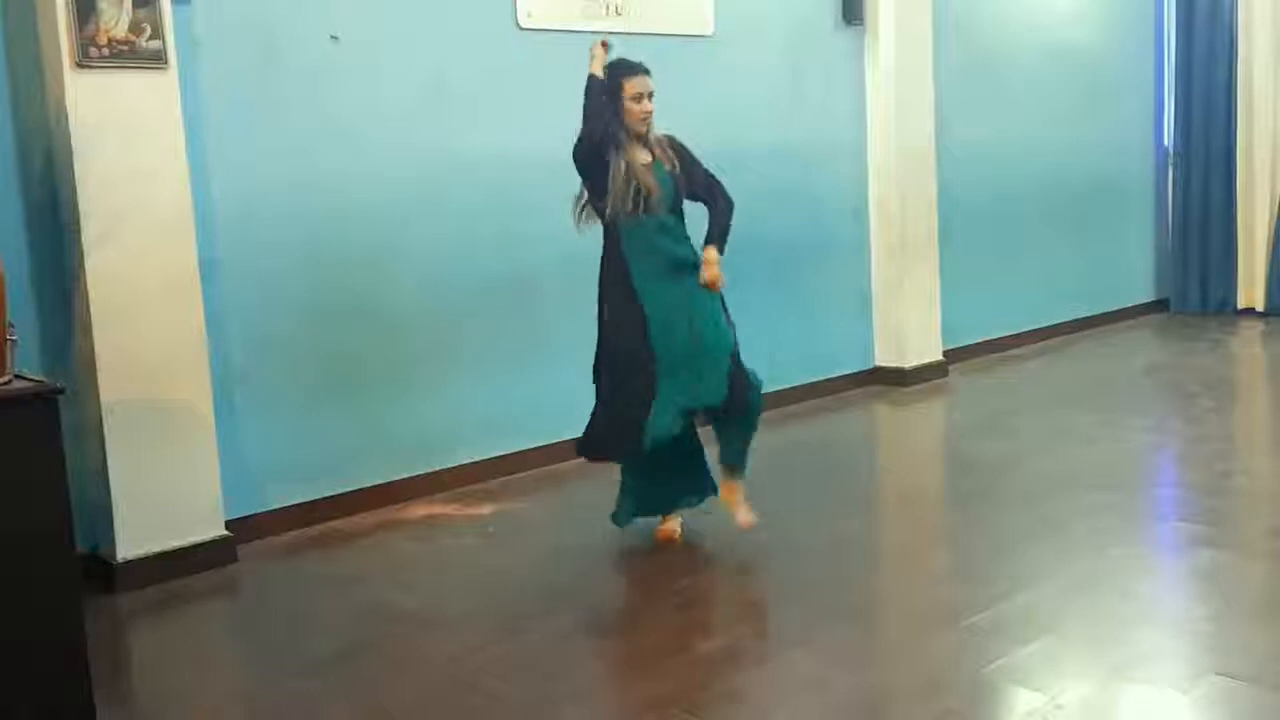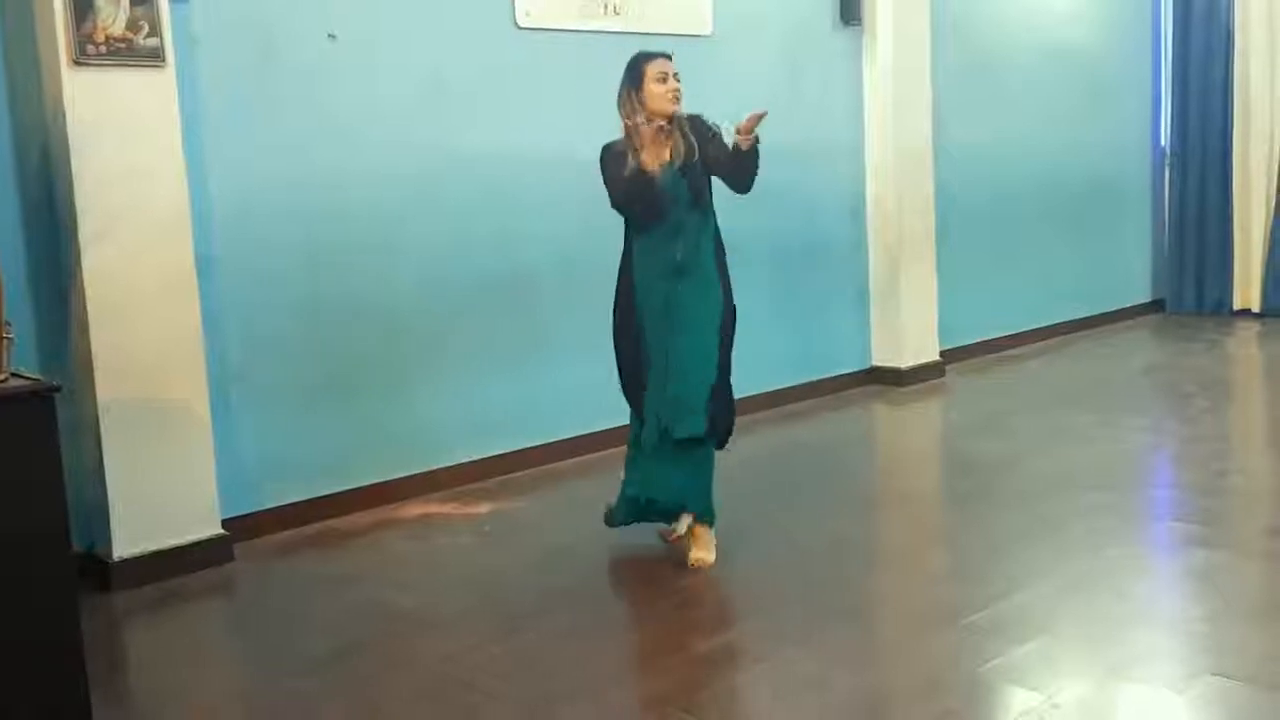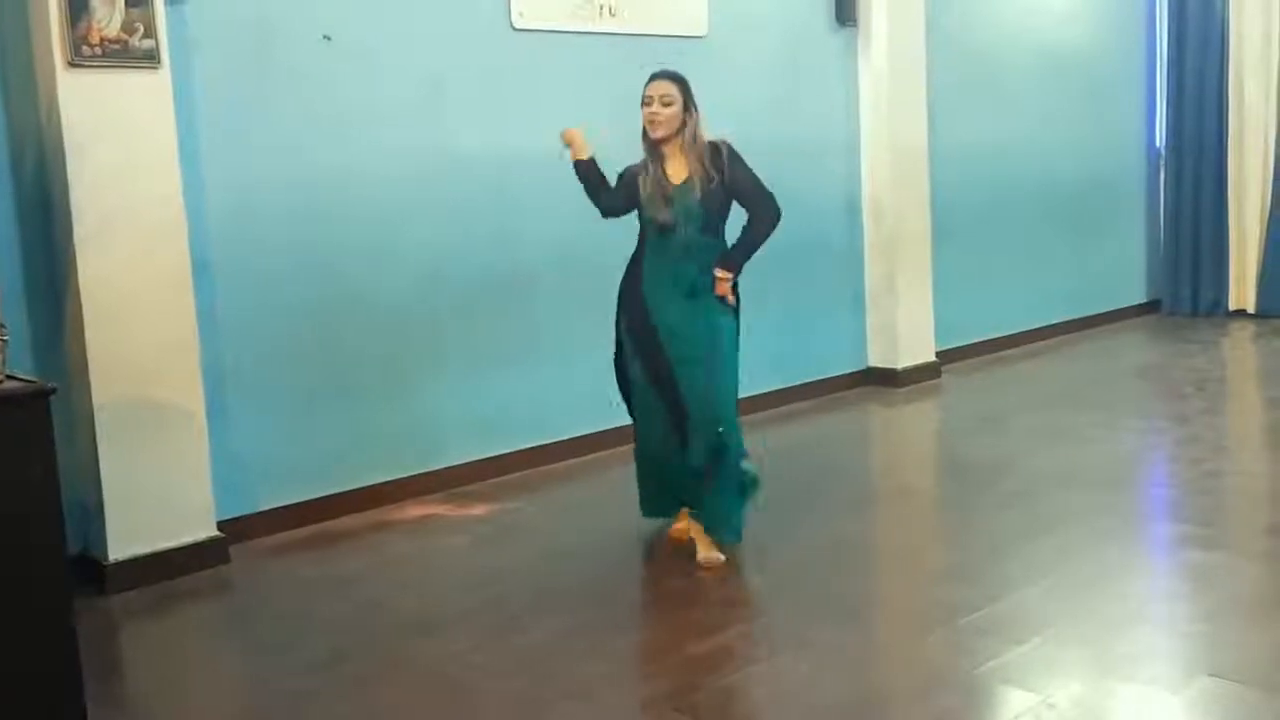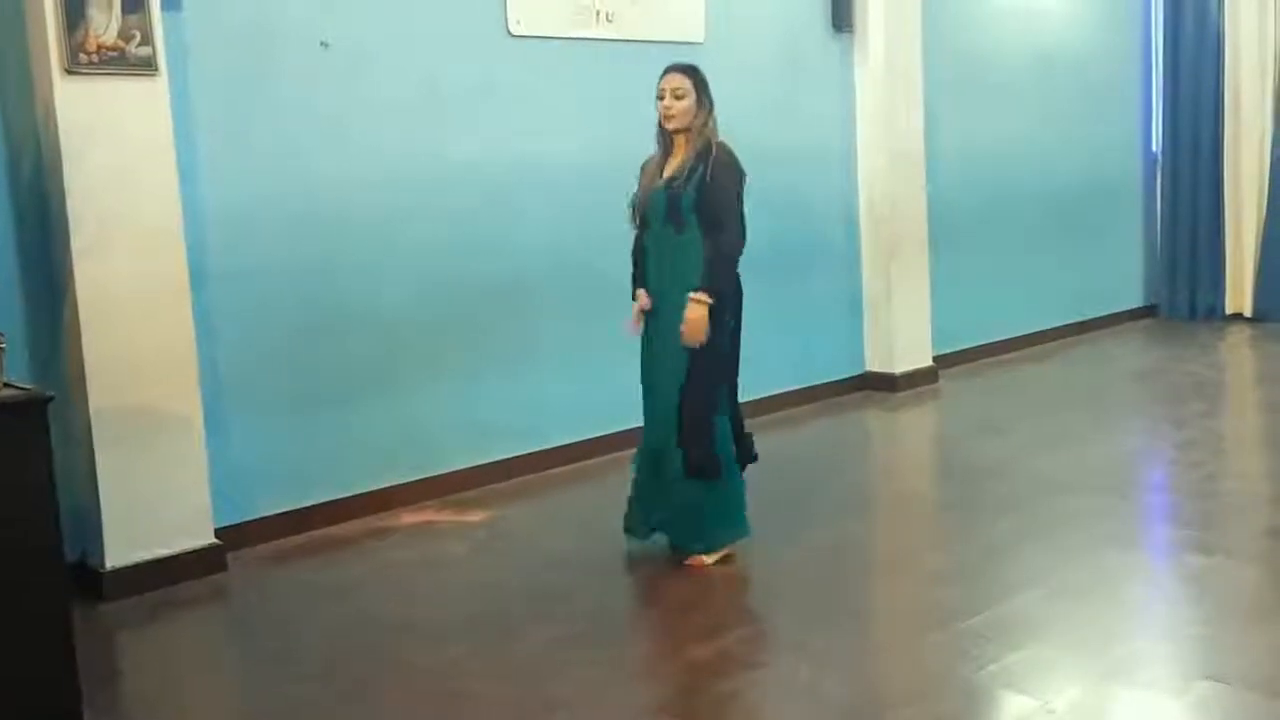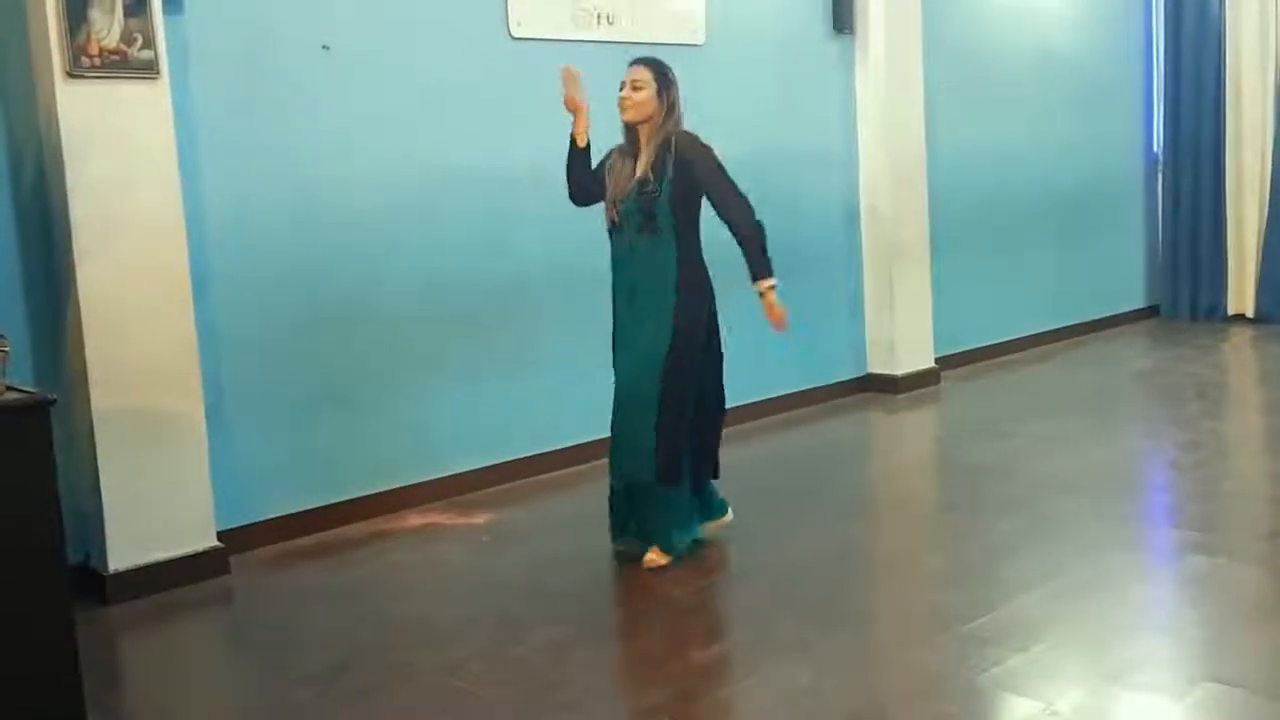
dt=1s
person 1, frame 1
left shoulder: (670, 150)
right shoulder: (599, 157)
left elbow: (718, 198)
right elbow: (593, 133)
left wrist: (713, 250)
right wrist: (596, 72)
left hip: (687, 278)
right hip: (634, 292)
left knee: (720, 369)
right knee: (653, 394)
left ankle: (732, 482)
right ankle: (667, 502)
person 1, frame 2
left shoulder: (696, 133)
right shoulder: (616, 155)
left elbow: (740, 181)
right elbow: (633, 207)
left wrist: (745, 142)
right wrist: (647, 160)
left hip: (701, 282)
right hip: (647, 287)
left knee: (694, 394)
right knee: (656, 397)
left ankle: (695, 517)
right ankle: (666, 505)
person 1, frame 3
left shoulder: (718, 157)
right shoulder: (640, 176)
left elbow: (765, 210)
right elbow: (608, 204)
left wrist: (730, 266)
right wrist: (581, 156)
left hip: (705, 303)
right hip: (647, 304)
left knee: (710, 409)
right knee: (660, 411)
left ankle: (713, 523)
right ankle: (682, 505)
person 1, frame 4
left shoulder: (718, 160)
right shoulder: (652, 168)
left elbow: (730, 239)
left wrist: (703, 297)
right wrist: (642, 293)
left hip: (703, 306)
right hip: (667, 307)
left knee: (696, 410)
right knee: (666, 413)
left ankle: (723, 528)
right ankle: (689, 523)
person 1, frame 5
left shoulder: (686, 151)
right shoulder: (617, 162)
left elbow: (737, 211)
right elbow: (579, 195)
left wrist: (764, 280)
right wrist: (580, 124)
left hip: (678, 302)
right hip: (633, 304)
left knee: (657, 409)
right knee: (637, 410)
left ankle: (668, 531)
right ankle: (705, 508)
